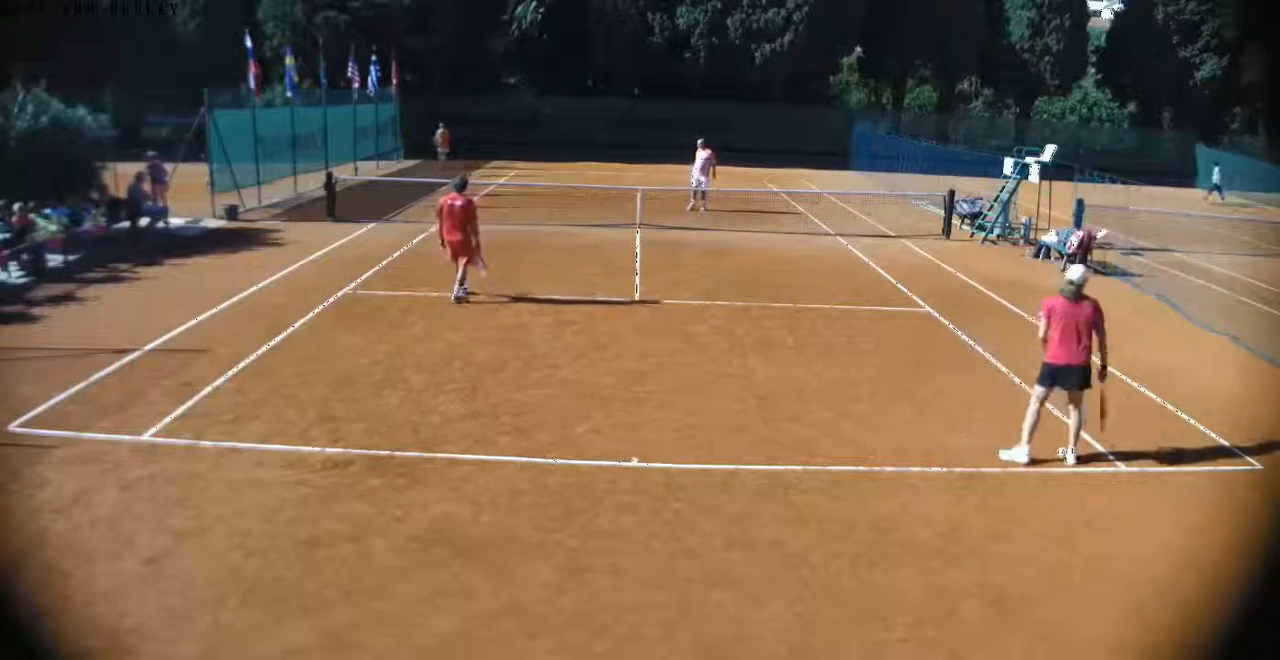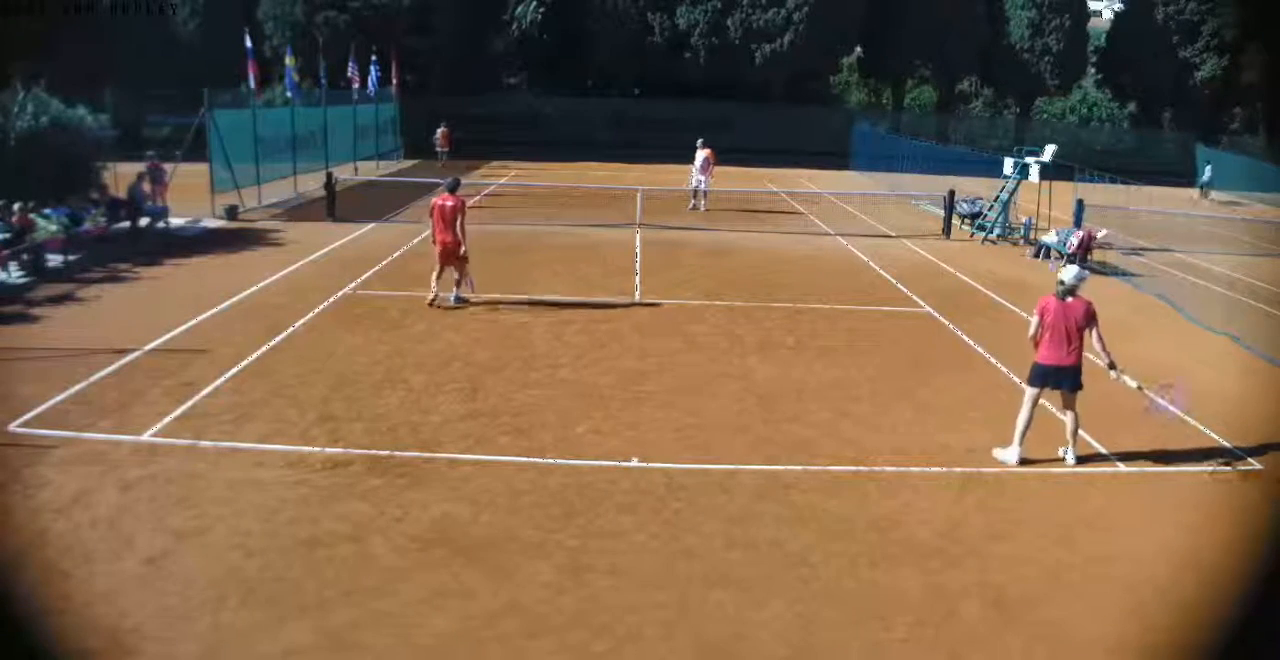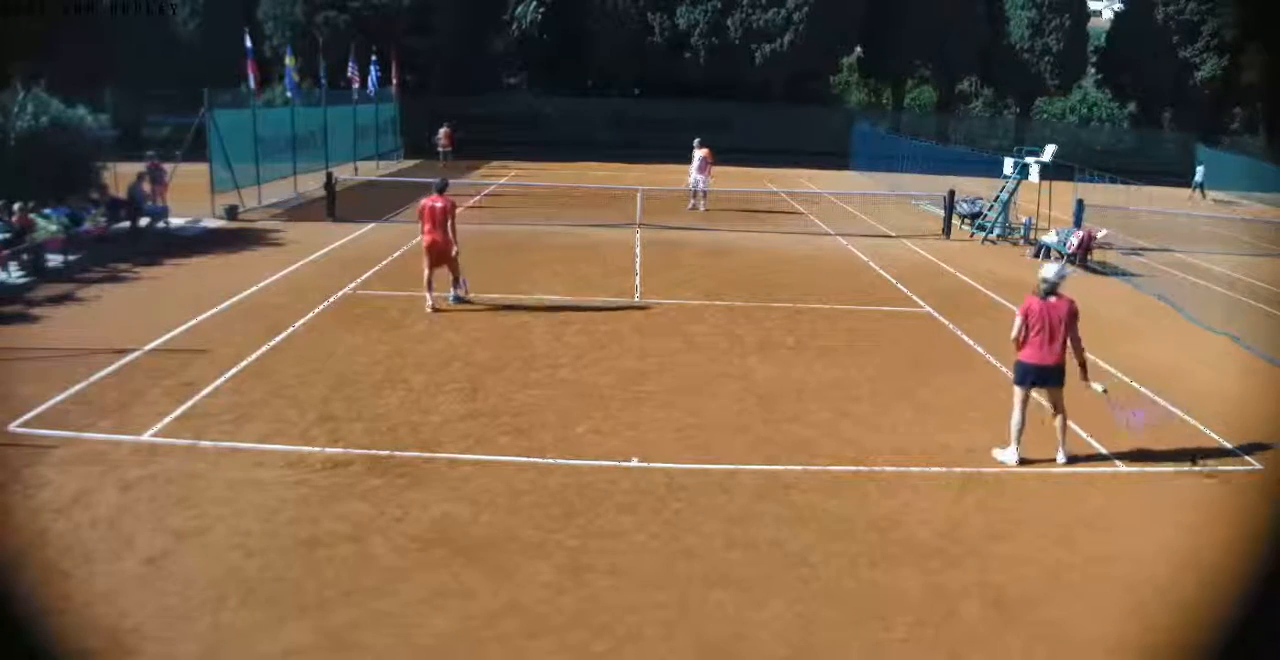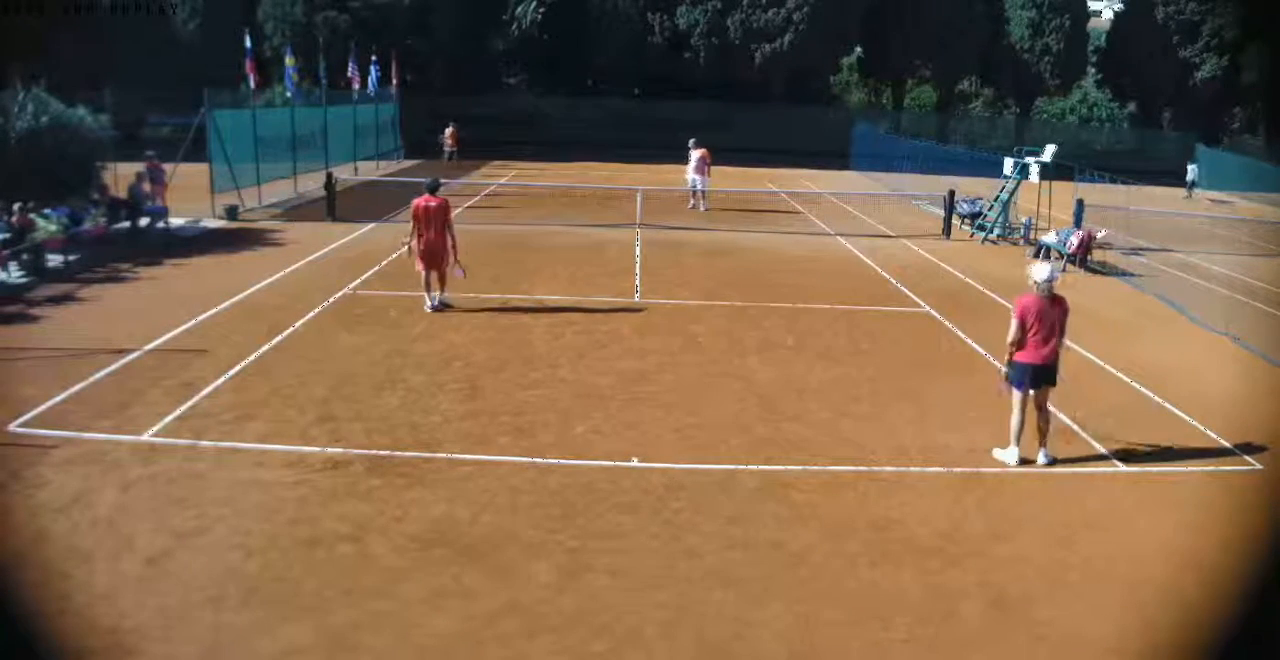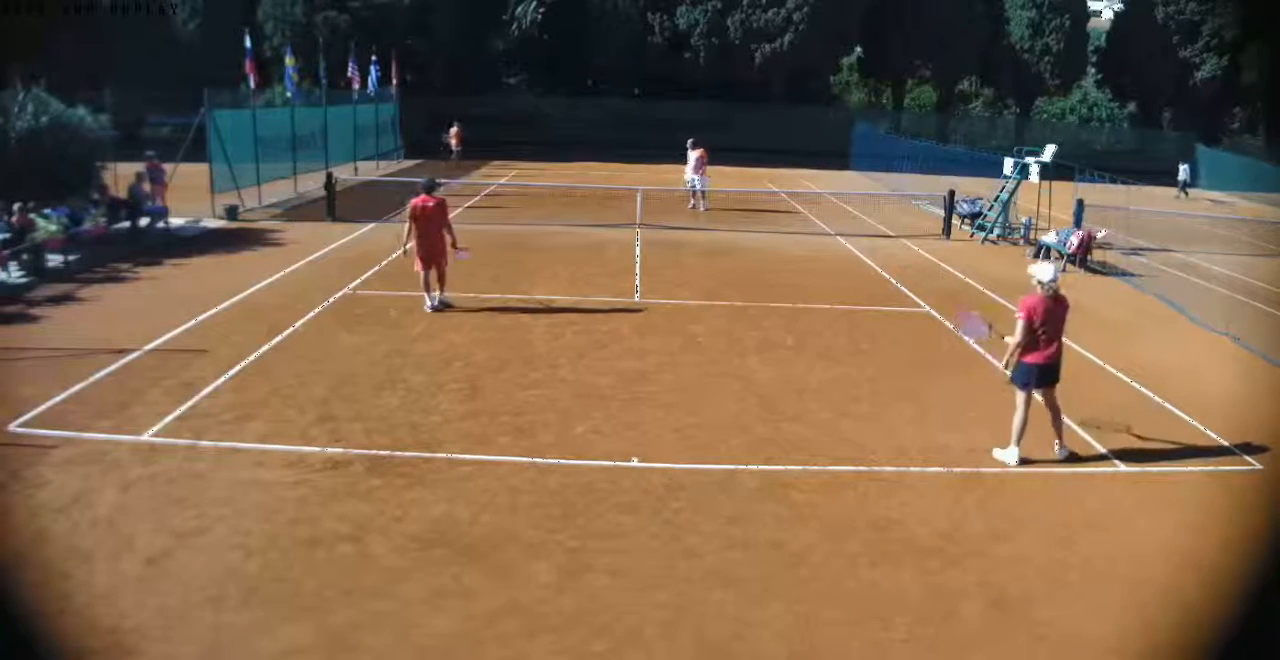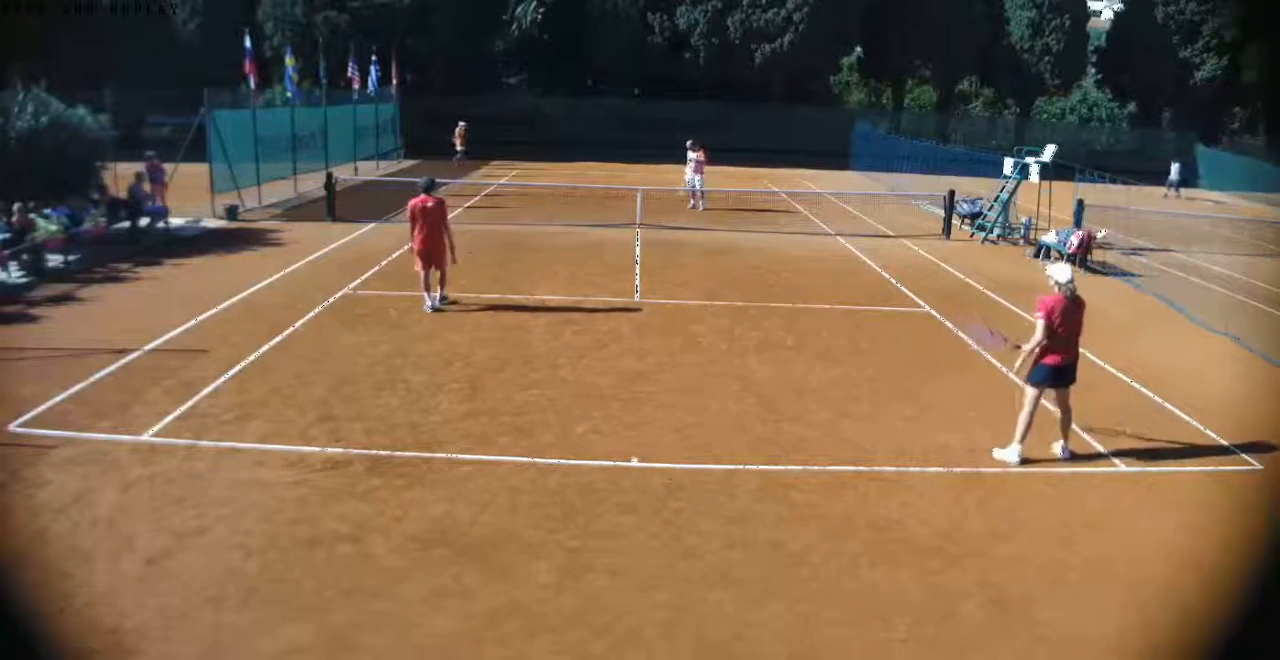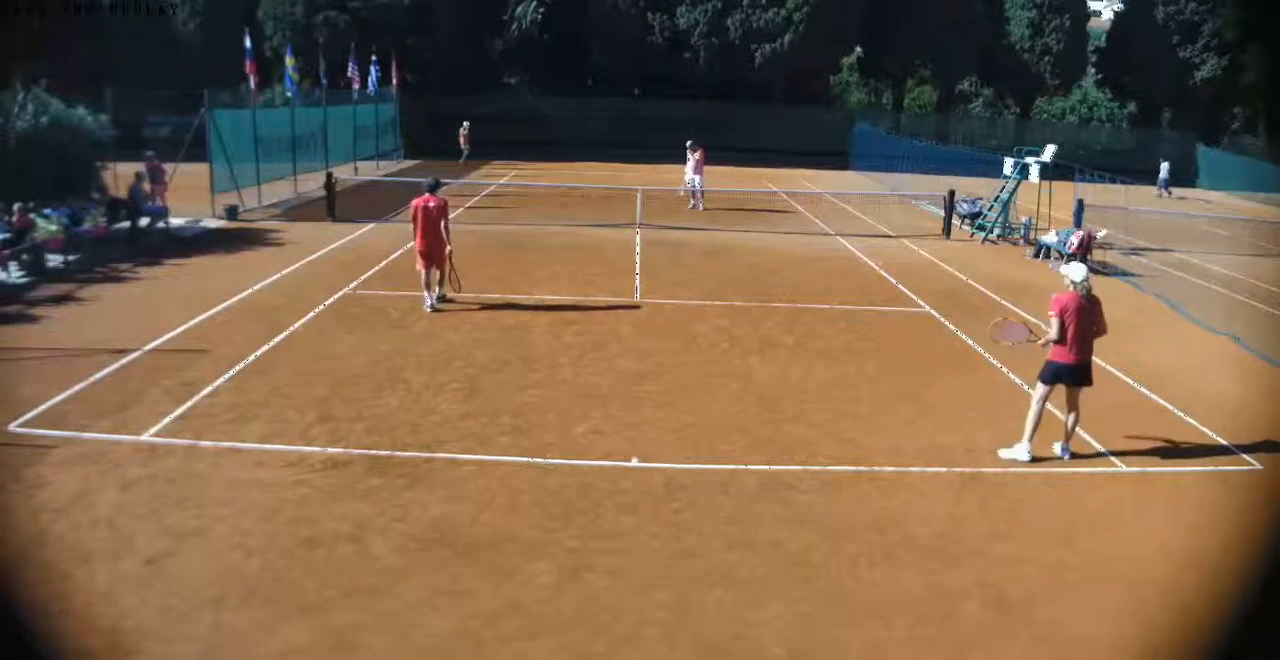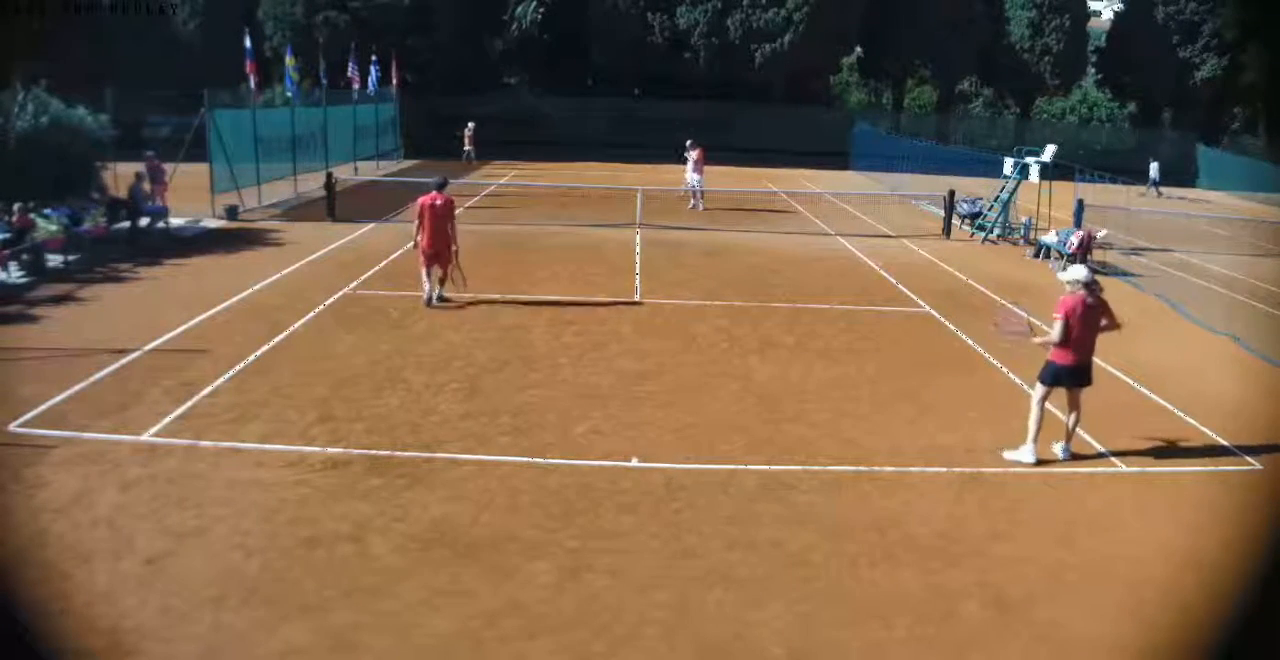
dt=0.3s
person 1, frame 1
left shoulder: (1051, 303)
right shoulder: (1093, 305)
left elbow: (1042, 335)
right elbow: (1101, 338)
right wrist: (1103, 365)
left hip: (1054, 362)
right hip: (1080, 365)
left knee: (1036, 404)
right knee: (1075, 408)
left ankle: (1023, 450)
right ankle: (1071, 452)
person 1, frame 2
left shoulder: (1046, 302)
right shoulder: (1086, 307)
left elbow: (1032, 334)
right elbow: (1096, 339)
right wrist: (1110, 365)
left hip: (1045, 362)
right hip: (1071, 365)
left knee: (1028, 405)
right knee: (1070, 409)
left ankle: (1014, 451)
right ankle: (1070, 452)
person 1, frame 3
left shoulder: (1029, 302)
right shoulder: (1069, 306)
left elbow: (1014, 336)
right elbow: (1075, 340)
left wrist: (1020, 351)
right wrist: (1082, 366)
left hip: (1028, 362)
right hip: (1055, 364)
left knee: (1019, 407)
right knee: (1058, 407)
left ankle: (1013, 452)
right ankle: (1061, 451)
person 1, frame 4
left shoulder: (1024, 302)
right shoulder: (1061, 303)
left elbow: (1012, 338)
right elbow: (1060, 337)
left wrist: (1009, 354)
left hip: (1024, 361)
right hip: (1048, 363)
left knee: (1018, 407)
right knee: (1041, 407)
left ankle: (1013, 452)
right ankle: (1043, 452)
person 1, frame 5
left shoulder: (1028, 302)
right shoulder: (1062, 302)
left elbow: (1019, 339)
left wrist: (1006, 359)
left hip: (1030, 361)
right hip: (1052, 362)
left knee: (1022, 408)
right knee: (1052, 404)
left ankle: (1013, 452)
right ankle: (1061, 446)
person 1, frame 6
left shoulder: (1047, 302)
right shoulder: (1079, 303)
left elbow: (1039, 338)
right elbow: (1075, 332)
left wrist: (1021, 359)
left hip: (1047, 362)
right hip: (1069, 362)
left knee: (1029, 406)
right knee: (1064, 405)
left ankle: (1015, 450)
right ankle: (1063, 447)
person 1, frame 7
left shoulder: (1060, 300)
right shoulder: (1093, 301)
left elbow: (1054, 335)
right elbow: (1101, 330)
left wrist: (1043, 341)
left hip: (1060, 361)
right hip: (1082, 362)
left knee: (1037, 402)
right knee: (1073, 405)
left ankle: (1024, 448)
right ankle: (1064, 446)
person 1, frame 8
left shoulder: (1067, 302)
right shoulder: (1098, 302)
left elbow: (1056, 337)
right elbow: (1114, 325)
left wrist: (1039, 340)
left hip: (1060, 361)
right hip: (1082, 362)
left knee: (1037, 401)
right knee: (1074, 404)
left ankle: (1029, 449)
right ankle: (1065, 447)
